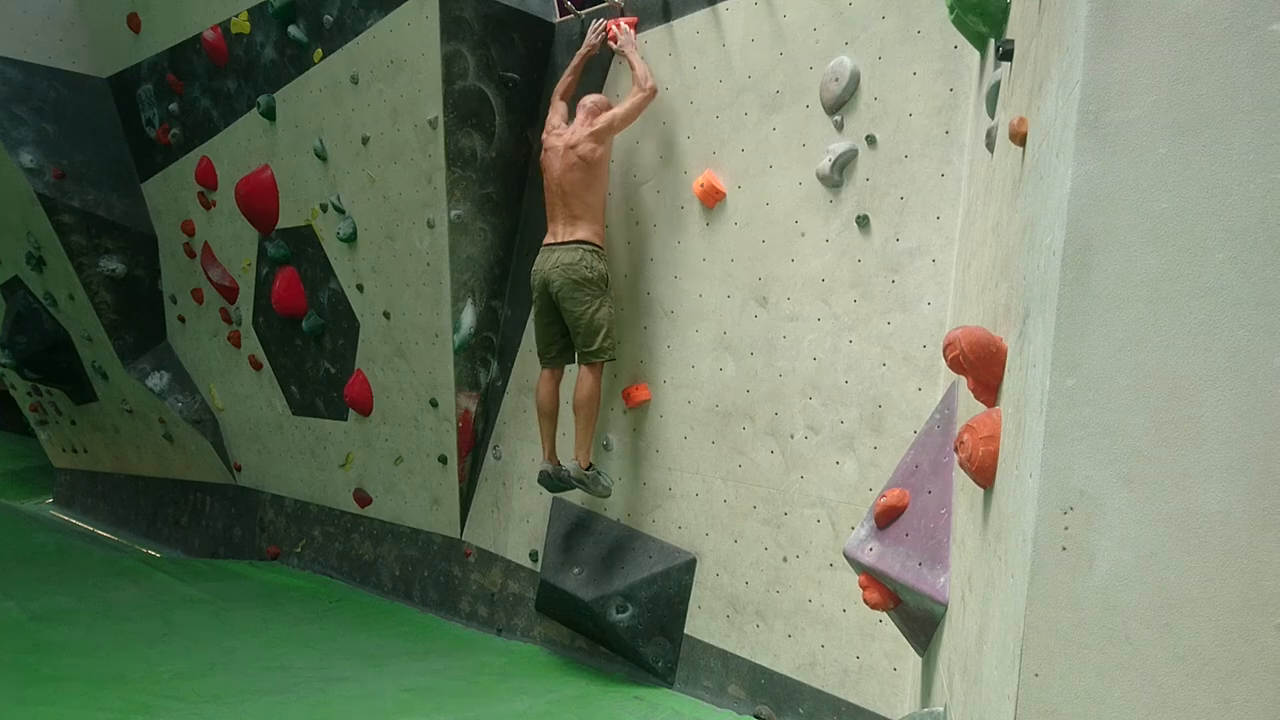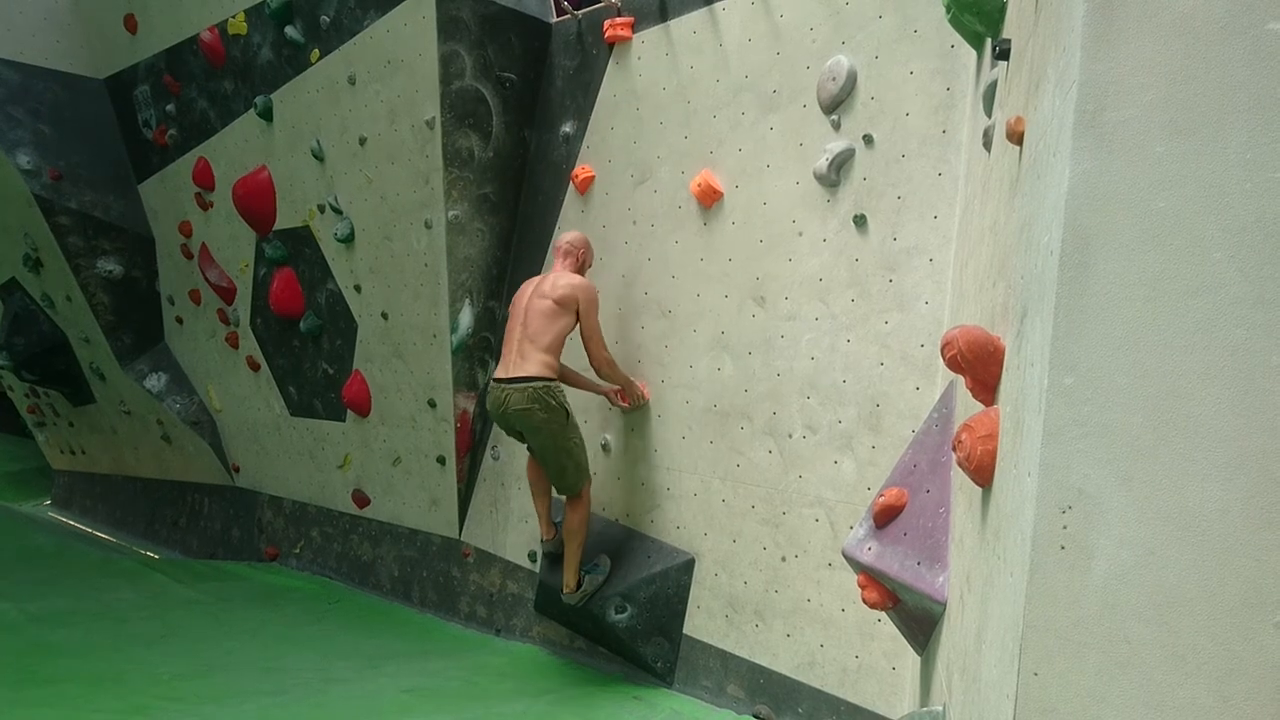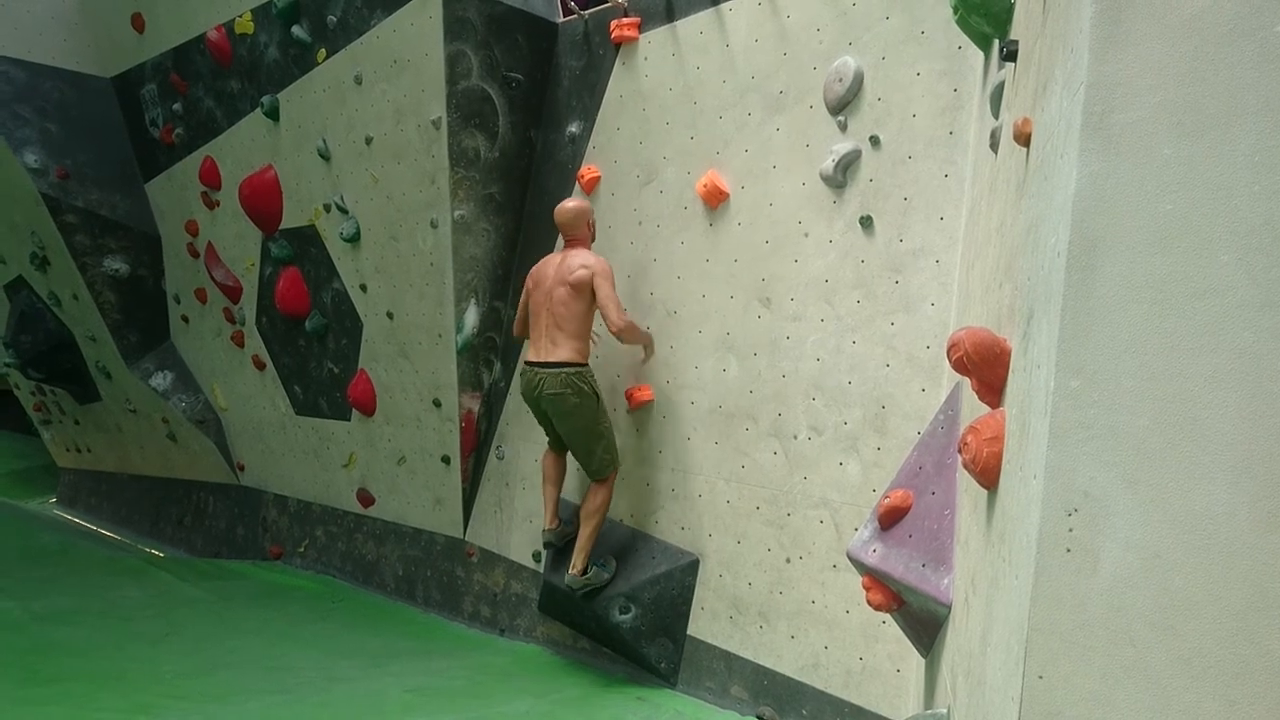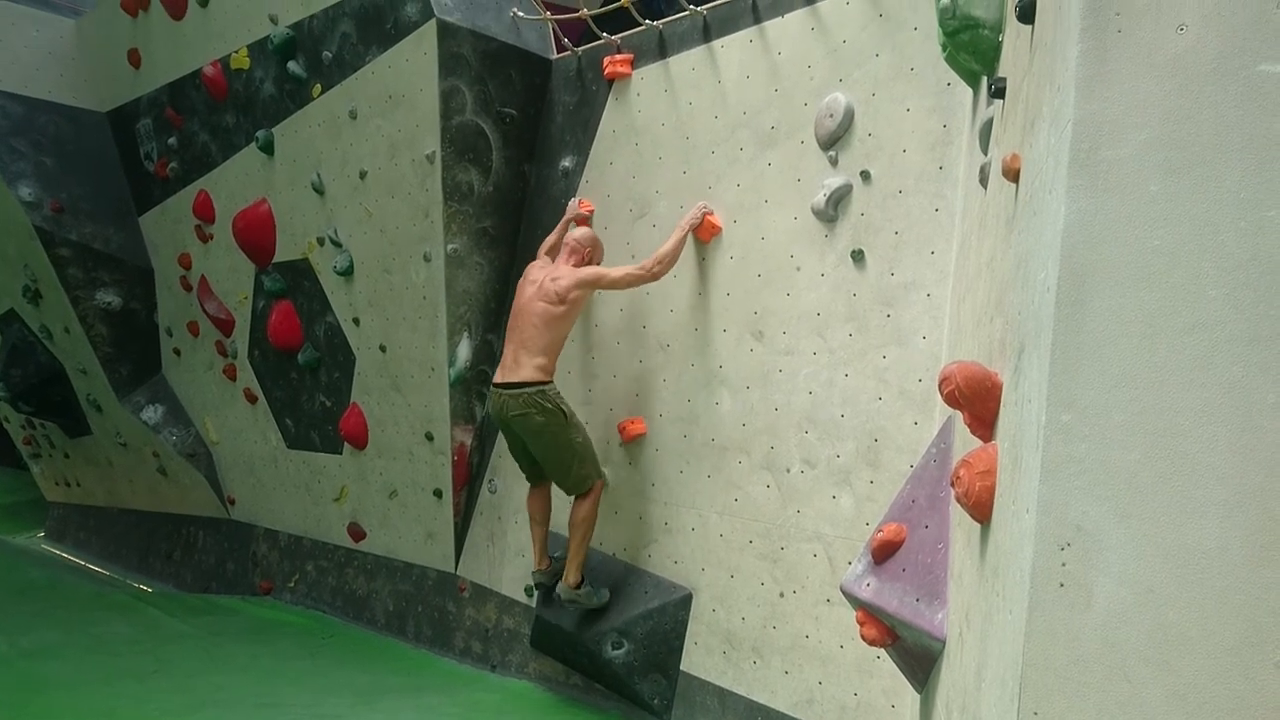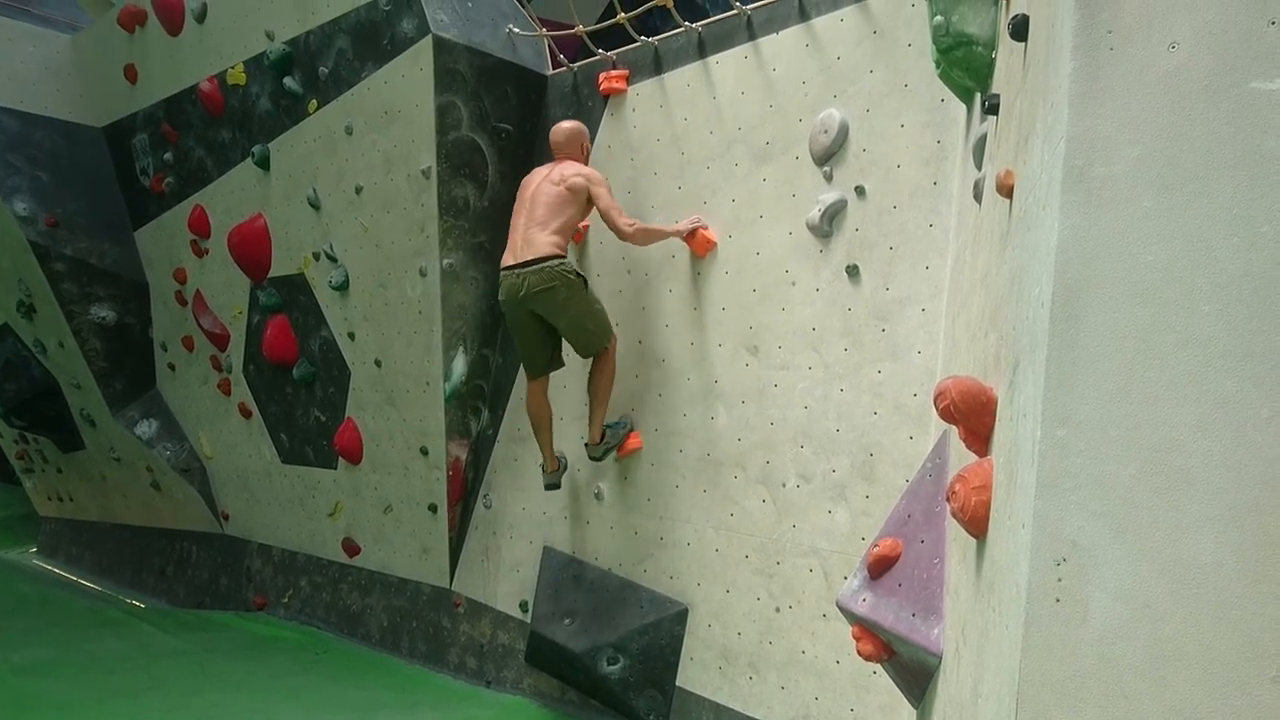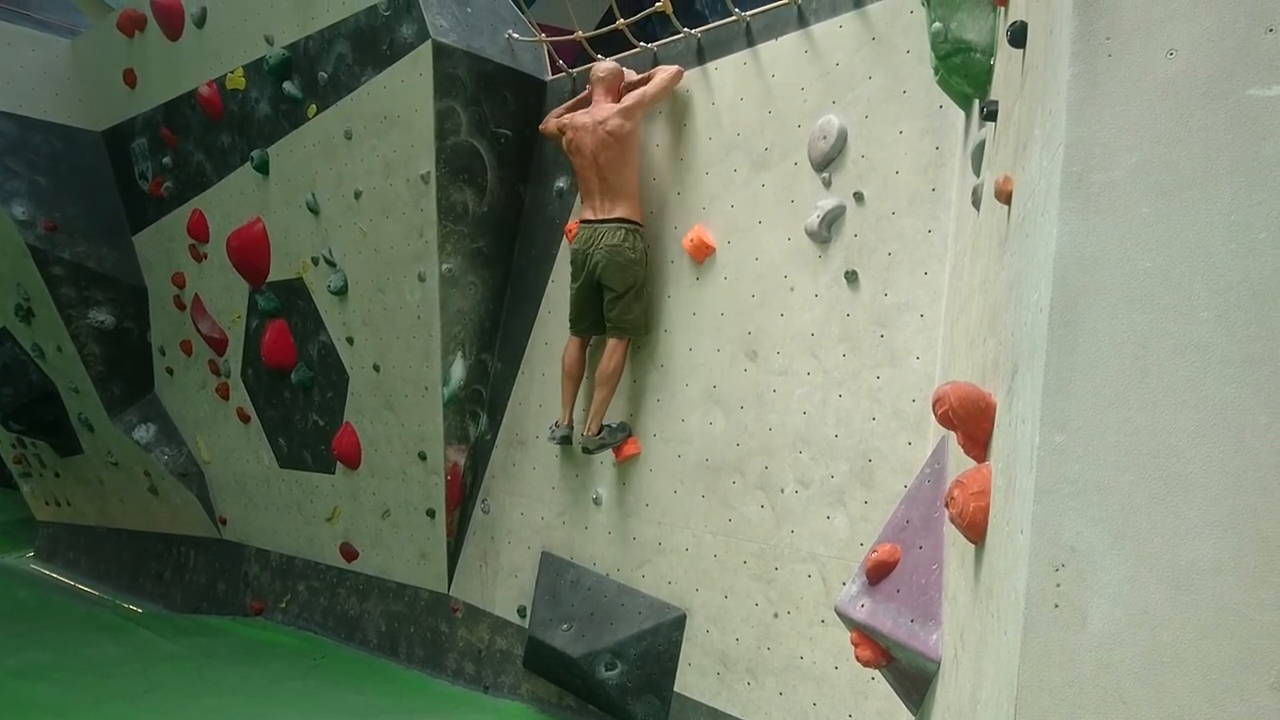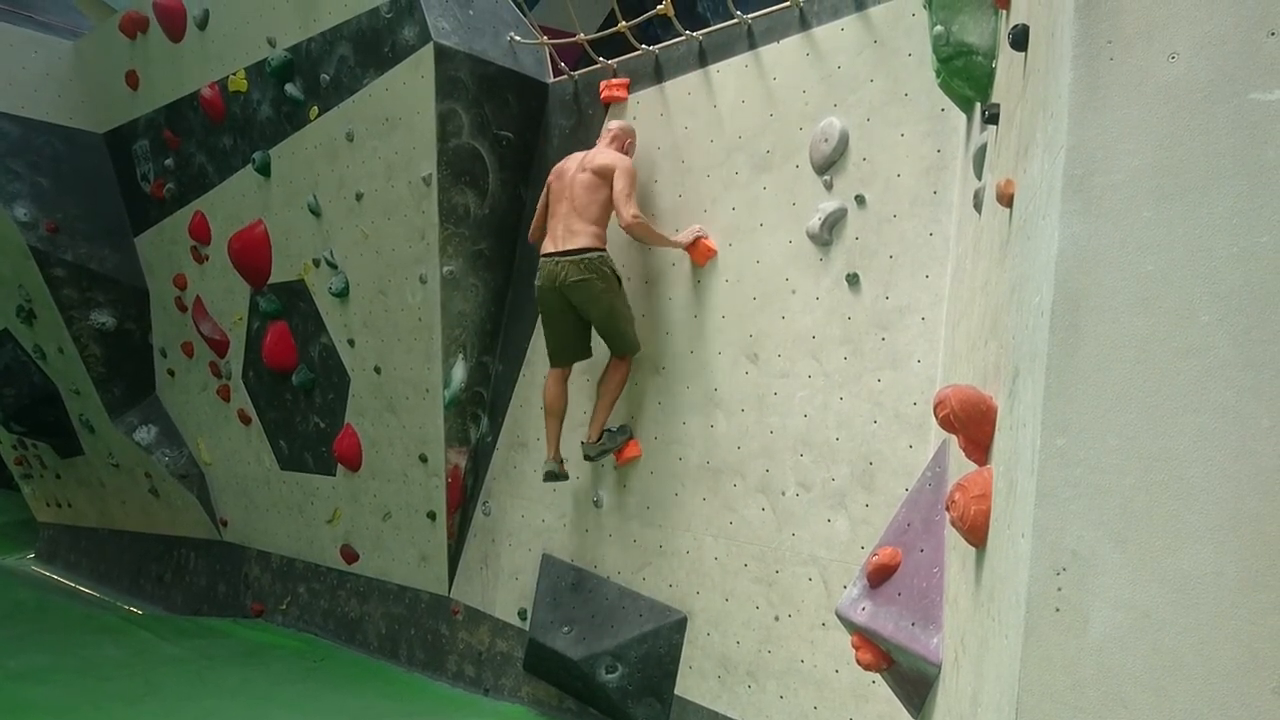
dt=0.7s
person 1, frame 1
left shoulder: (551, 138)
right shoulder: (594, 134)
left elbow: (560, 93)
right elbow: (646, 89)
left wrist: (586, 50)
right wrist: (627, 48)
left hip: (544, 262)
right hip: (579, 262)
left knee: (551, 366)
right knee: (591, 363)
left ankle: (550, 463)
right ankle: (582, 464)
person 1, frame 2
left shoulder: (526, 288)
right shoulder: (580, 287)
right elbow: (600, 359)
left wrist: (603, 390)
right wrist: (629, 385)
left hip: (497, 395)
right hip: (534, 396)
left knee: (539, 450)
right knee: (578, 489)
left ankle: (549, 535)
right ankle: (574, 584)
person 1, frame 3
left shoulder: (539, 269)
right shoulder: (594, 264)
right elbow: (619, 327)
right wrist: (645, 337)
left hip: (530, 375)
right hip: (568, 379)
left knee: (558, 443)
right knee: (604, 472)
left ankle: (552, 524)
right ankle: (580, 569)
person 1, frame 4
left shoulder: (533, 271)
right shoulder: (580, 278)
left elbow: (546, 249)
right elbow: (647, 270)
left wrist: (566, 222)
right wrist: (686, 225)
left hip: (500, 397)
right hip: (533, 397)
left knee: (540, 479)
right knee: (590, 486)
left ankle: (542, 566)
right ankle: (571, 583)
person 1, frame 5
left shoulder: (533, 177)
right shoulder: (586, 176)
right elbow: (627, 231)
right wrist: (677, 229)
left hip: (508, 280)
right hip: (548, 273)
left knee: (536, 377)
right knee: (604, 347)
left ankle: (550, 465)
right ankle: (596, 438)
person 1, frame 6
left shoulder: (569, 125)
right shoulder: (626, 112)
left elbow: (546, 123)
right elbow: (674, 73)
left wrist: (584, 96)
right wrist: (636, 80)
left hip: (585, 236)
right hip: (622, 237)
left knee: (578, 334)
right knee: (618, 337)
left ankle: (564, 421)
right ankle: (594, 430)
person 1, frame 7
left shoulder: (561, 167)
right shoulder: (619, 162)
left elbow: (535, 234)
right elbow: (630, 219)
right wrist: (677, 240)
left hip: (547, 269)
right hip: (586, 264)
left knee: (559, 366)
right knee: (623, 352)
left ankle: (552, 457)
right ankle: (594, 438)
